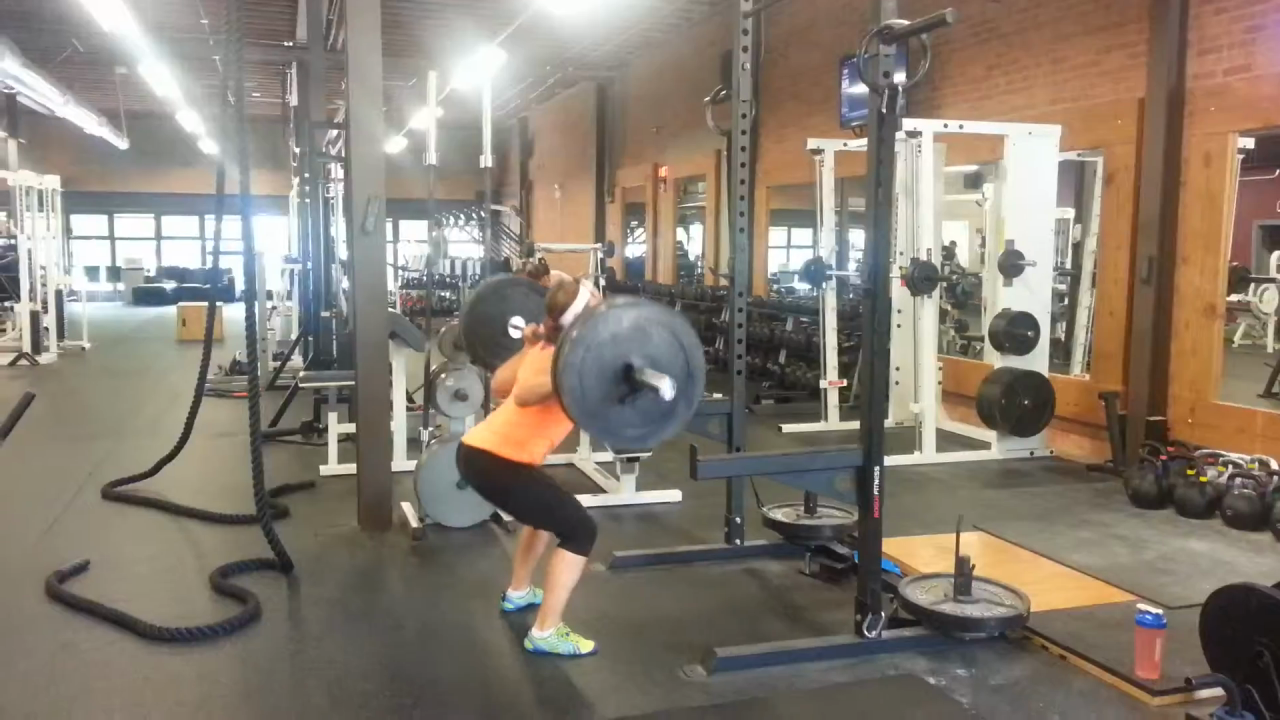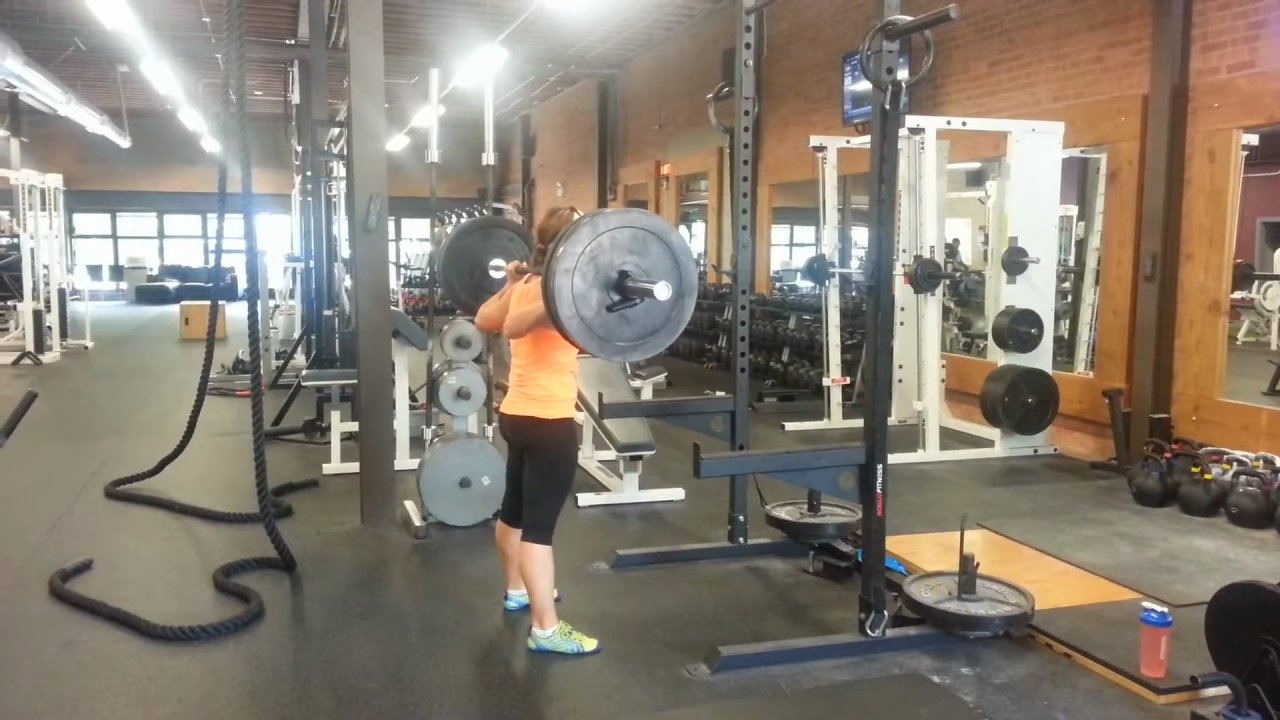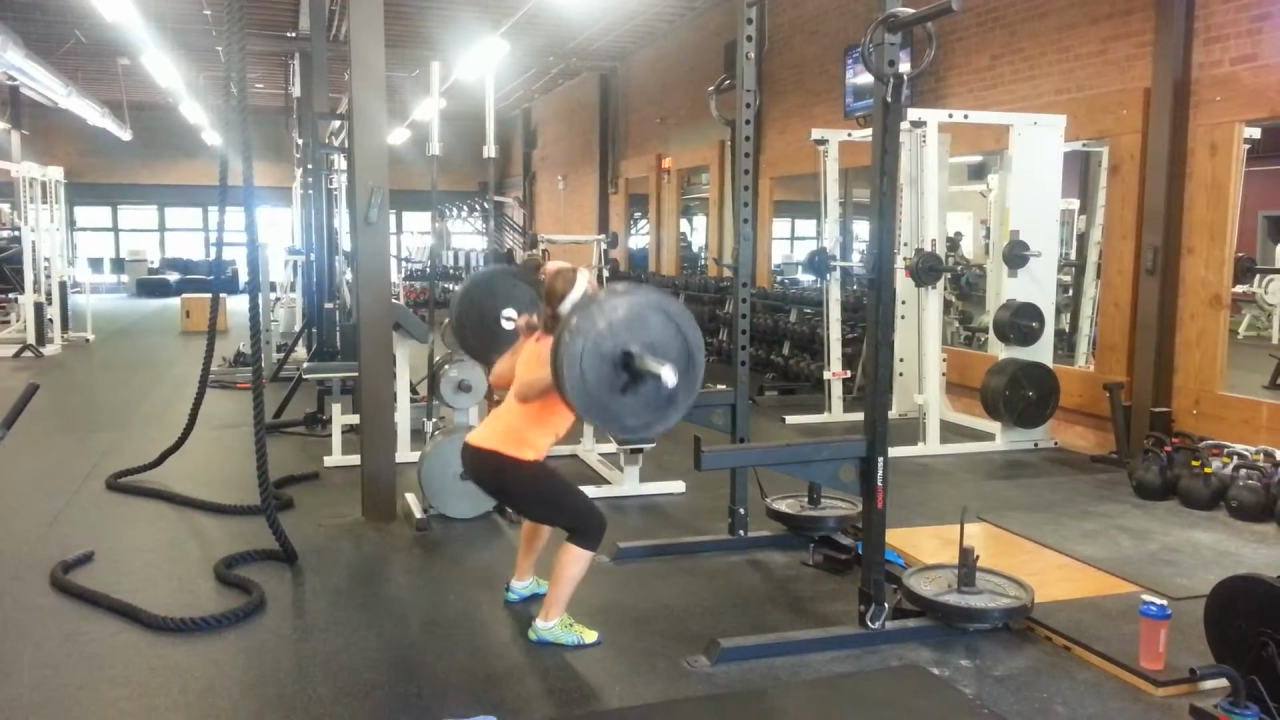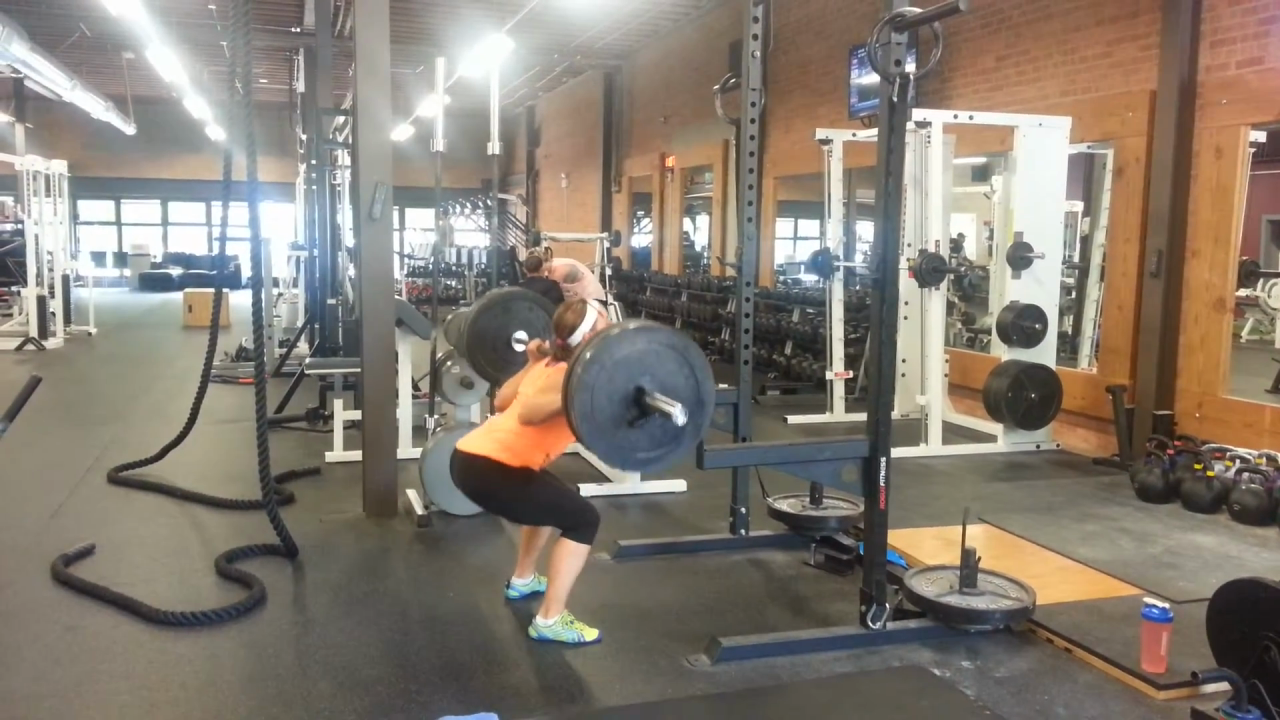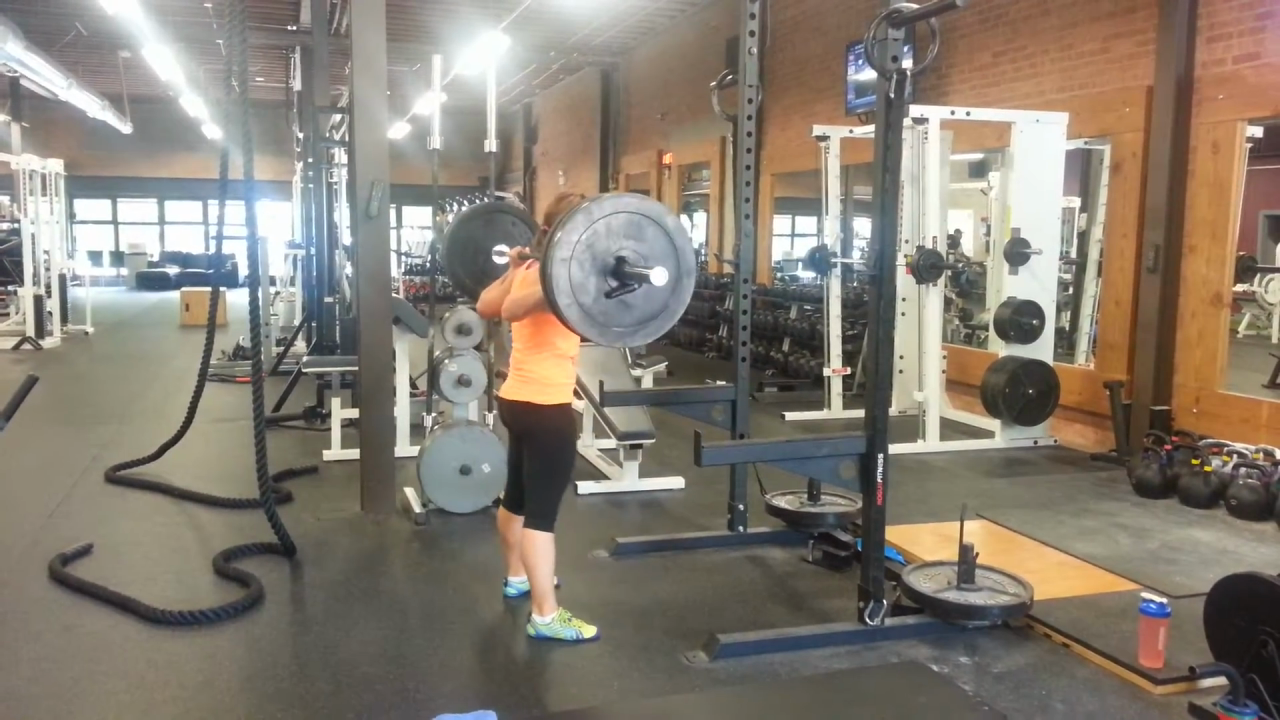
dt=1s
person 1, frame 1
left shoulder: (544, 351)
left elbow: (499, 385)
right elbow: (523, 395)
left hip: (477, 451)
right hip: (499, 462)
left knee: (550, 509)
right knee: (579, 529)
left ankle: (518, 592)
right ankle: (545, 633)
person 1, frame 2
left shoulder: (528, 284)
left elbow: (483, 321)
right elbow: (515, 327)
left wrist: (510, 283)
left hip: (518, 414)
right hip: (547, 421)
left knee: (516, 510)
right knee: (538, 525)
left ankle: (517, 591)
right ankle: (546, 630)
person 1, frame 3
left shoulder: (541, 339)
left elbow: (497, 379)
right elbow: (525, 392)
left wrist: (523, 338)
left hip: (481, 450)
right hip: (500, 460)
left knee: (553, 494)
right knee: (589, 524)
left ankle: (521, 583)
right ankle: (549, 624)
person 1, frame 4
left shoulder: (550, 365)
right elbow: (528, 414)
left hip: (472, 456)
right hip: (486, 467)
left knee: (555, 499)
right knee: (582, 519)
left ankle: (522, 580)
right ankle: (550, 620)
person 1, frame 5
left shoulder: (531, 268)
left elbow: (486, 306)
right elbow: (512, 310)
left wrist: (513, 268)
left hip: (517, 399)
right hip: (545, 406)
left knee: (519, 497)
right knee: (541, 511)
left ankle: (517, 577)
right ankle: (546, 617)
